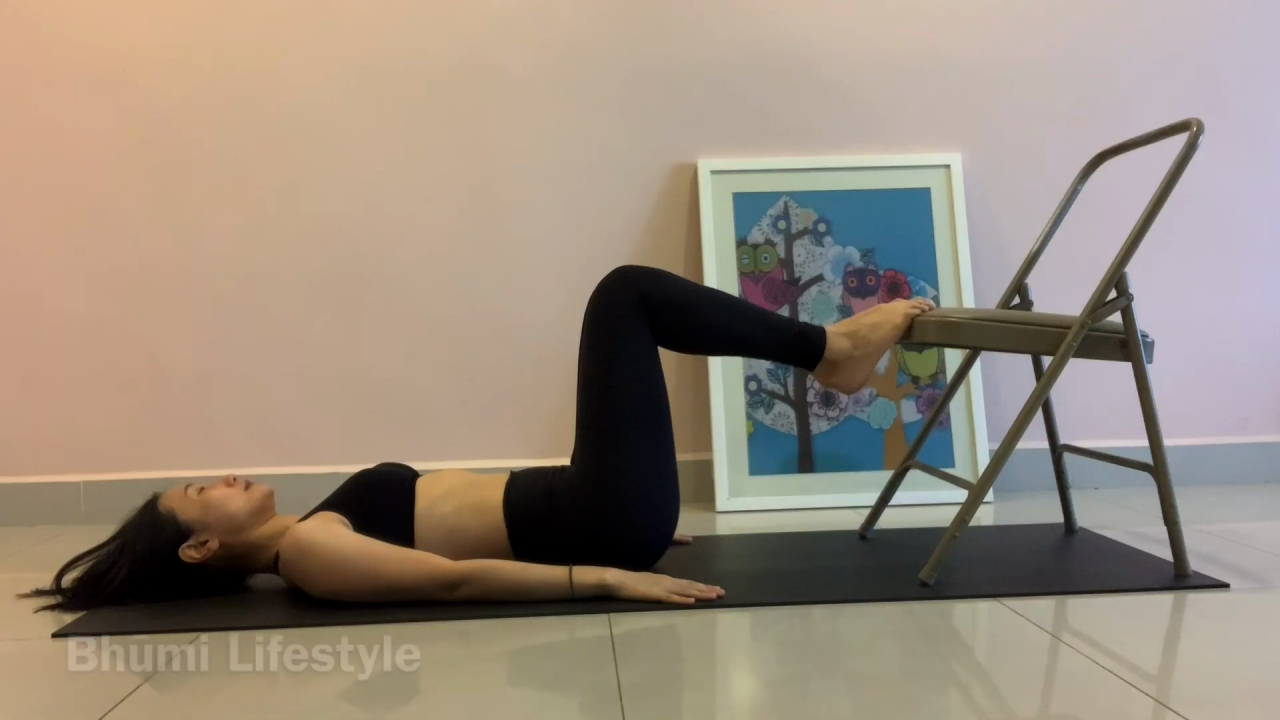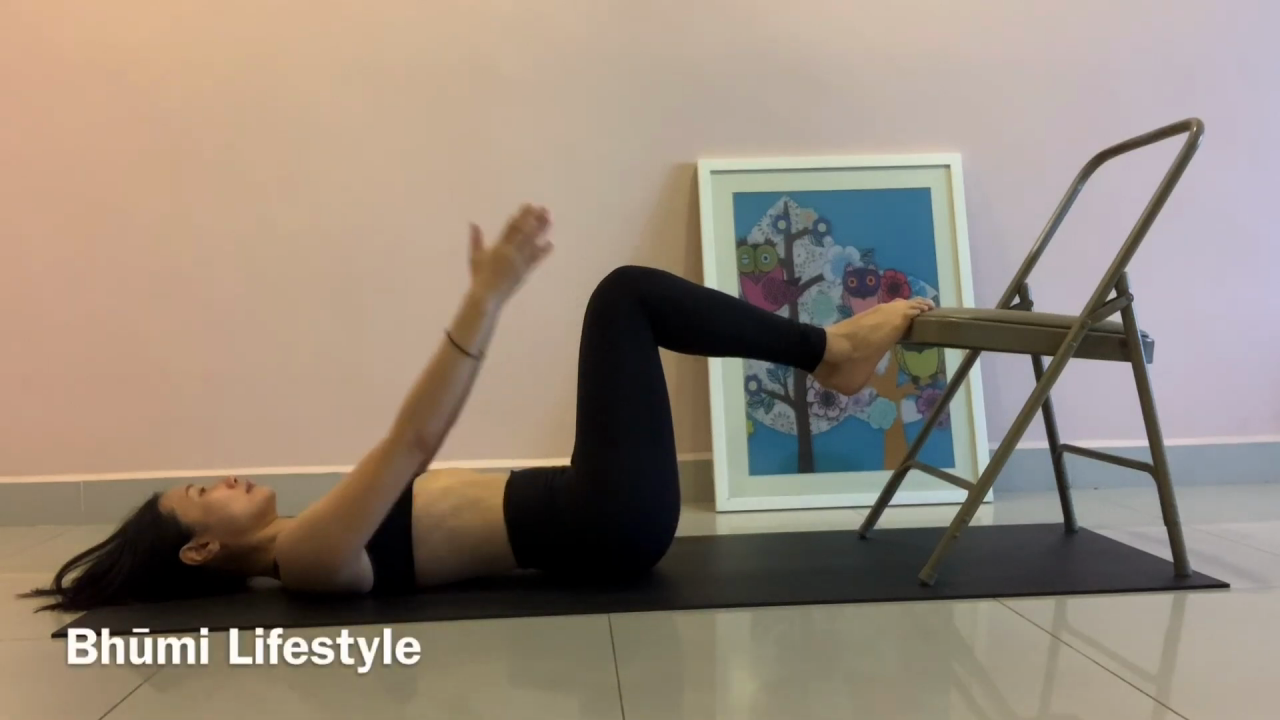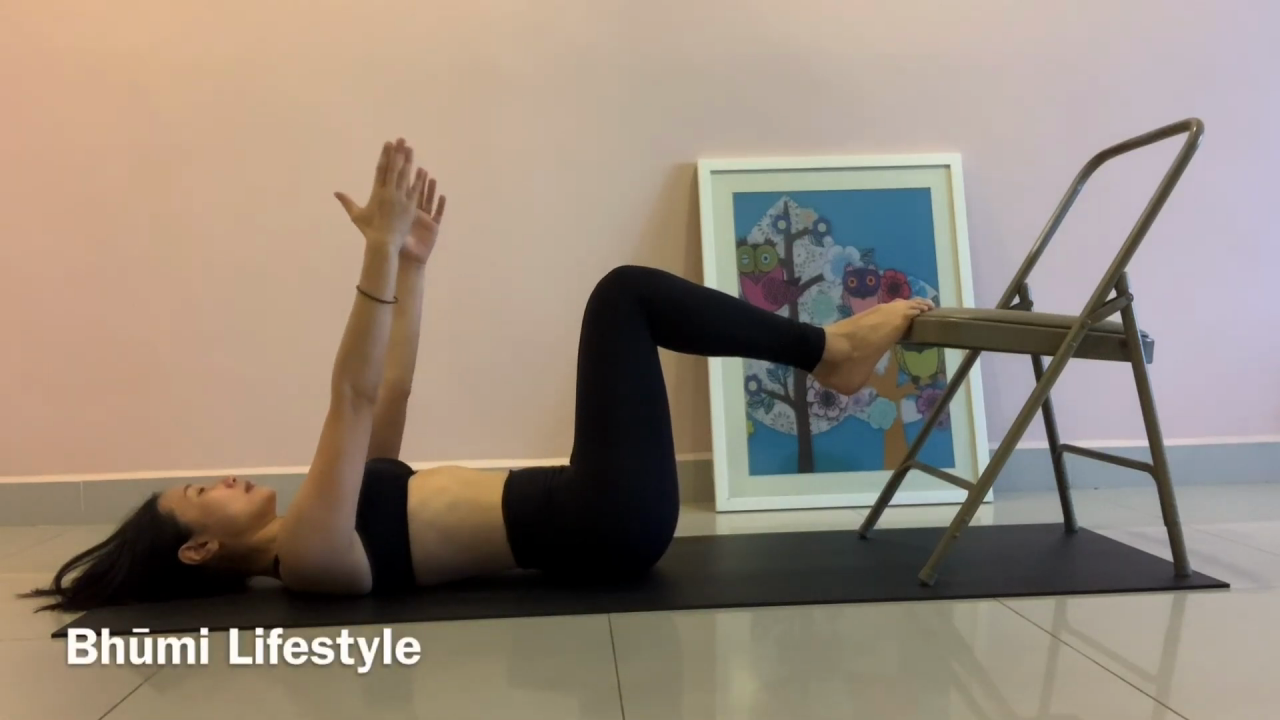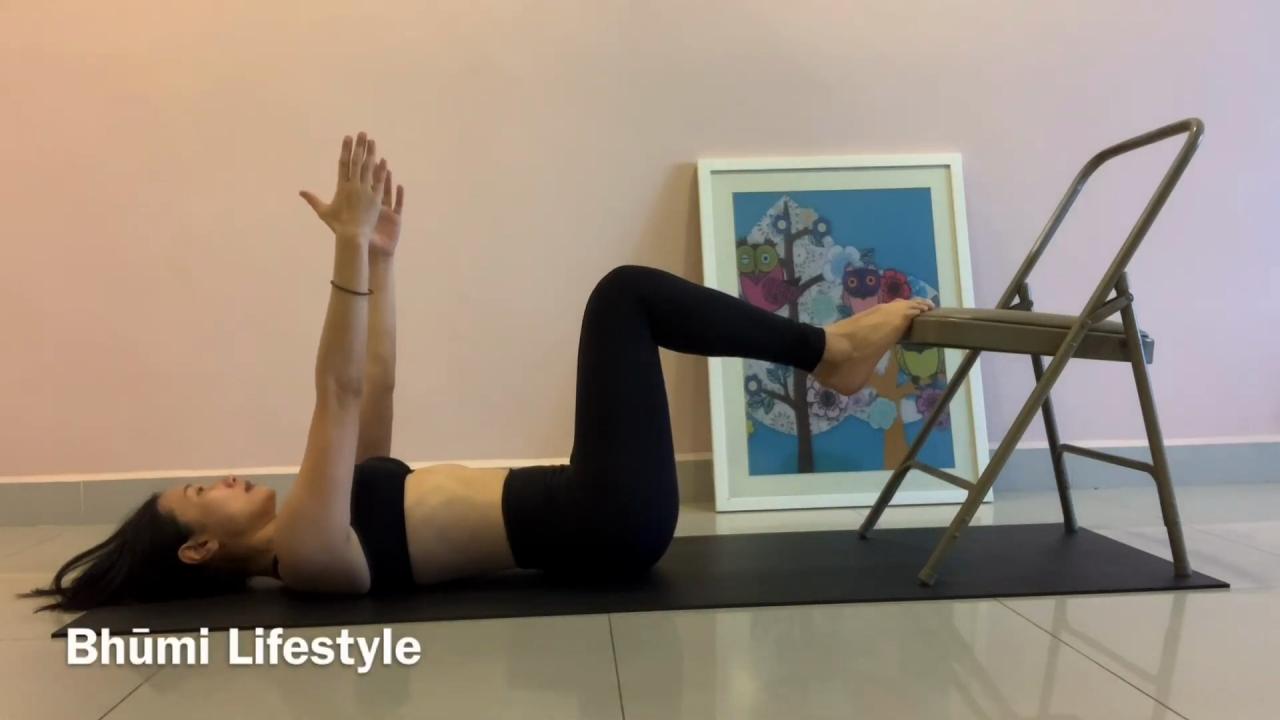
dt=0.7s
person 1, frame 1
left shoulder: (315, 532)
right shoulder: (306, 553)
right elbow: (452, 578)
right wrist: (606, 576)
left hip: (594, 510)
right hip: (601, 520)
left knee: (631, 299)
right knee: (623, 296)
left ankle: (824, 351)
right ankle: (827, 347)
person 1, frame 2
left shoulder: (316, 538)
right shoulder: (306, 556)
left elbow: (410, 447)
right elbow: (411, 439)
left wrist: (481, 302)
right wrist: (488, 302)
left hip: (595, 516)
right hip: (606, 525)
left knee: (629, 296)
right knee: (623, 295)
left ankle: (823, 352)
right ankle: (828, 346)
person 1, frame 3
left shoulder: (312, 538)
right shoulder: (311, 555)
left elbow: (387, 398)
right elbow: (353, 398)
left wrist: (411, 262)
right wrist: (378, 249)
left hip: (594, 515)
right hip: (606, 521)
left knee: (629, 298)
right knee: (622, 295)
left ankle: (823, 351)
right ankle: (826, 348)
person 1, frame 4
left shoulder: (326, 528)
right shoulder: (307, 554)
left elbow: (374, 386)
right elbow: (338, 393)
left wrist: (378, 257)
right wrist: (348, 244)
left hip: (596, 517)
right hip: (605, 523)
left knee: (630, 297)
right knee: (622, 294)
left ankle: (824, 353)
right ankle: (826, 349)
